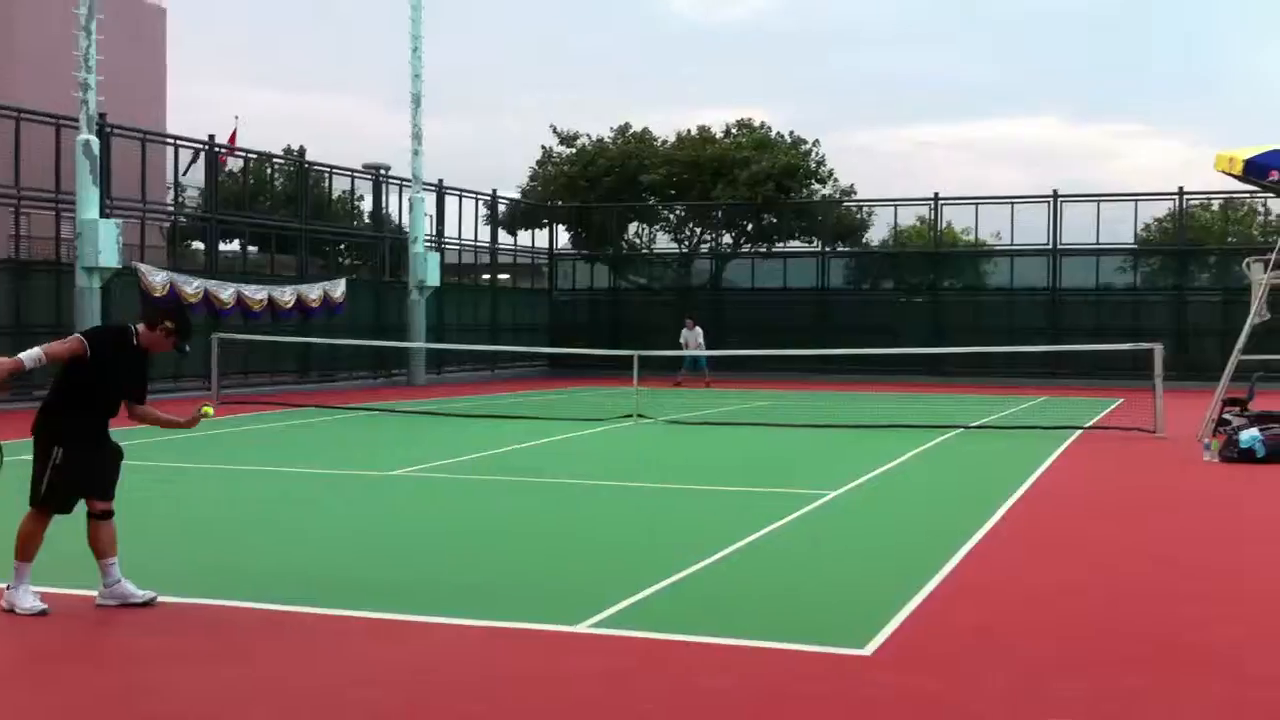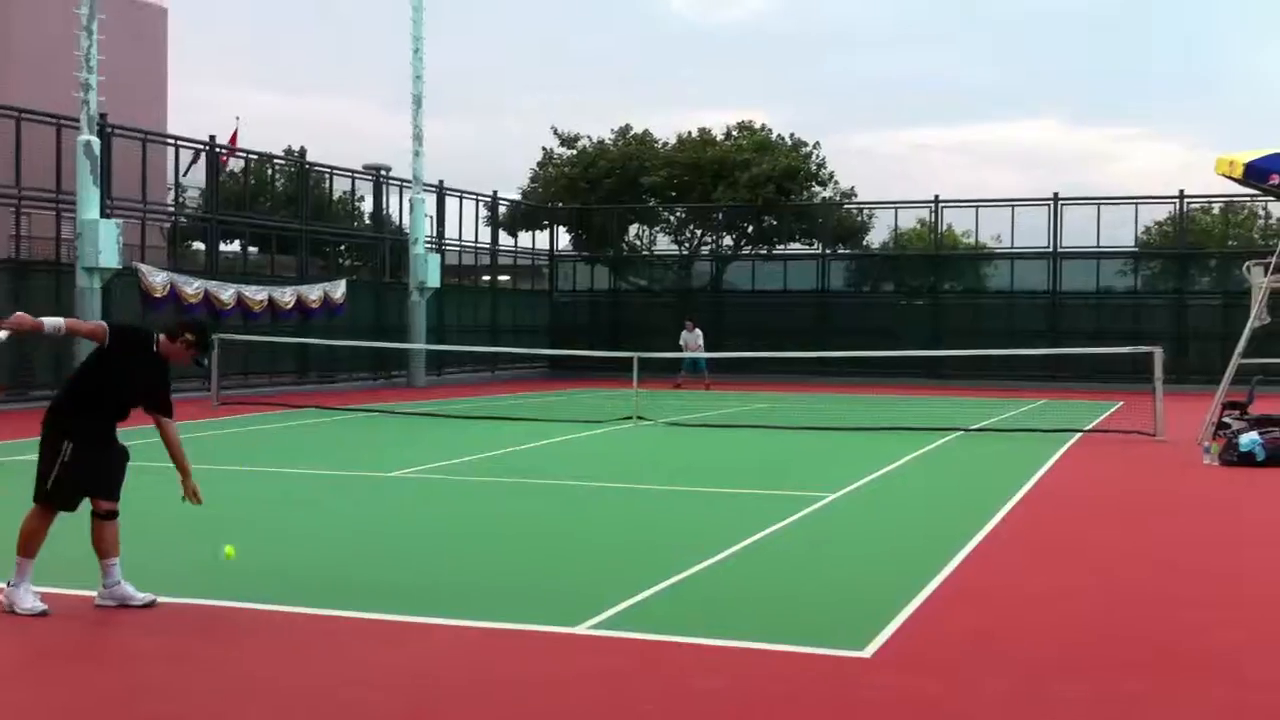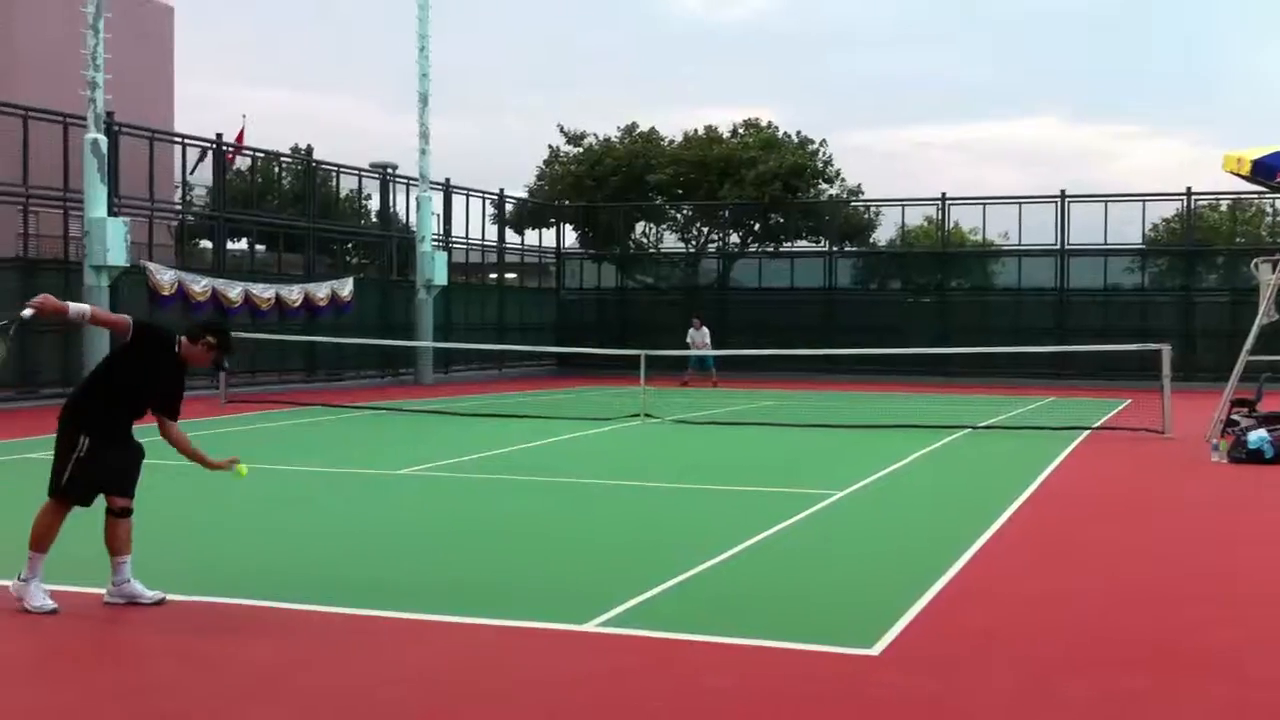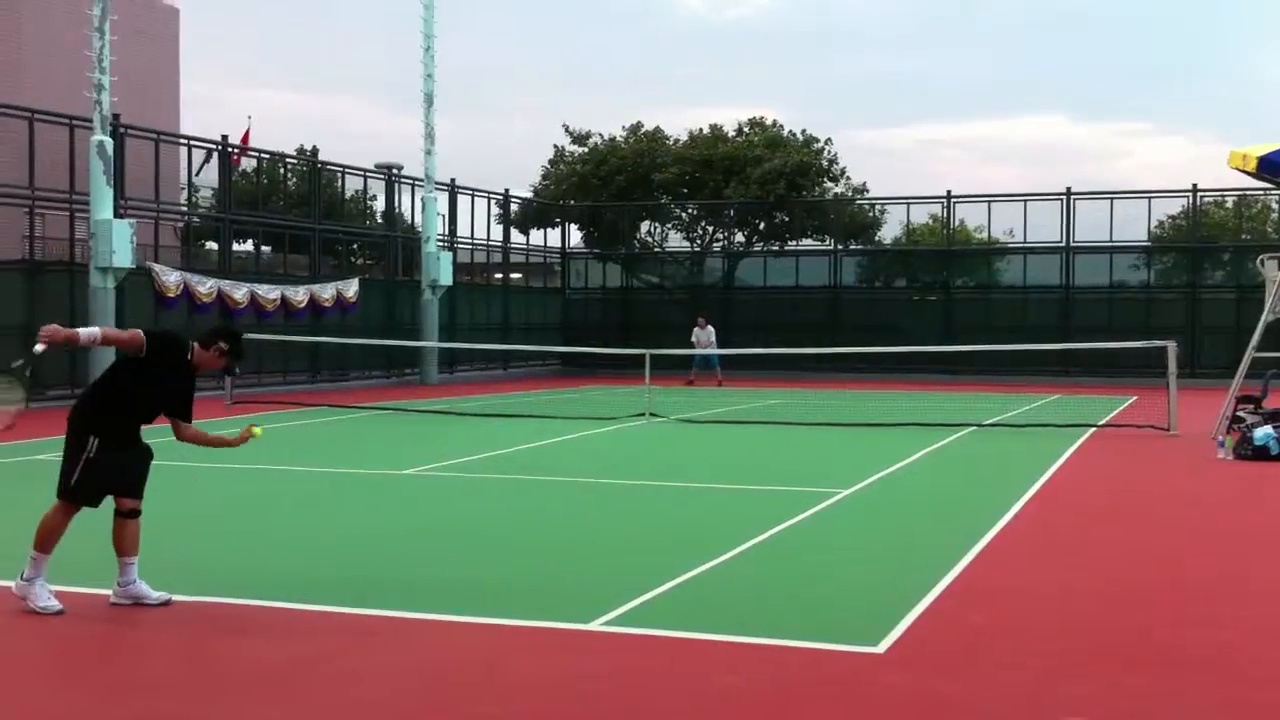
dt=0.2s
person 1, frame 1
left shoulder: (138, 360)
right shoulder: (111, 337)
left elbow: (136, 410)
right elbow: (66, 347)
left wrist: (182, 423)
left hip: (94, 437)
right hip: (60, 432)
left knee: (102, 507)
right knee: (43, 509)
left ankle: (112, 585)
person 1, frame 2
left shoulder: (158, 374)
right shoulder: (131, 339)
left elbow: (167, 428)
right elbow: (85, 328)
left wrist: (187, 478)
right wrist: (37, 323)
left hip: (102, 437)
right hip: (67, 430)
left knee: (107, 507)
right knee: (47, 506)
left ankle: (112, 586)
person 1, frame 3
left shoulder: (174, 374)
right shoulder: (155, 339)
left elbow: (168, 429)
right elbow: (106, 318)
left wrist: (209, 462)
right wrist: (61, 307)
left hip: (117, 434)
right hip: (84, 424)
left knee: (121, 504)
right knee: (62, 501)
left ankle: (121, 583)
right ankle: (28, 581)
person 1, frame 4
left shoulder: (185, 379)
right shoulder: (170, 346)
left elbow: (183, 431)
right elbow: (119, 336)
left wrist: (231, 441)
right wrist: (71, 335)
left hip: (126, 436)
right hip: (93, 427)
left knee: (130, 505)
right knee: (68, 503)
left ankle: (127, 584)
right ankle: (31, 580)
